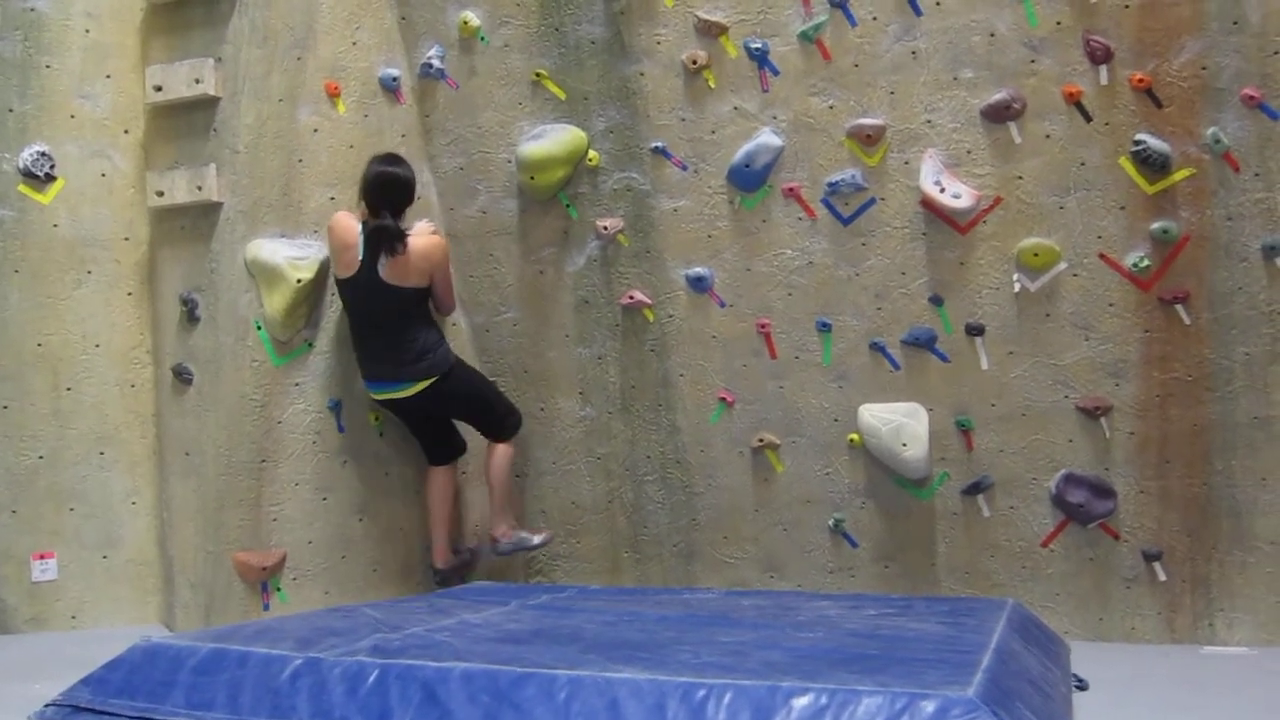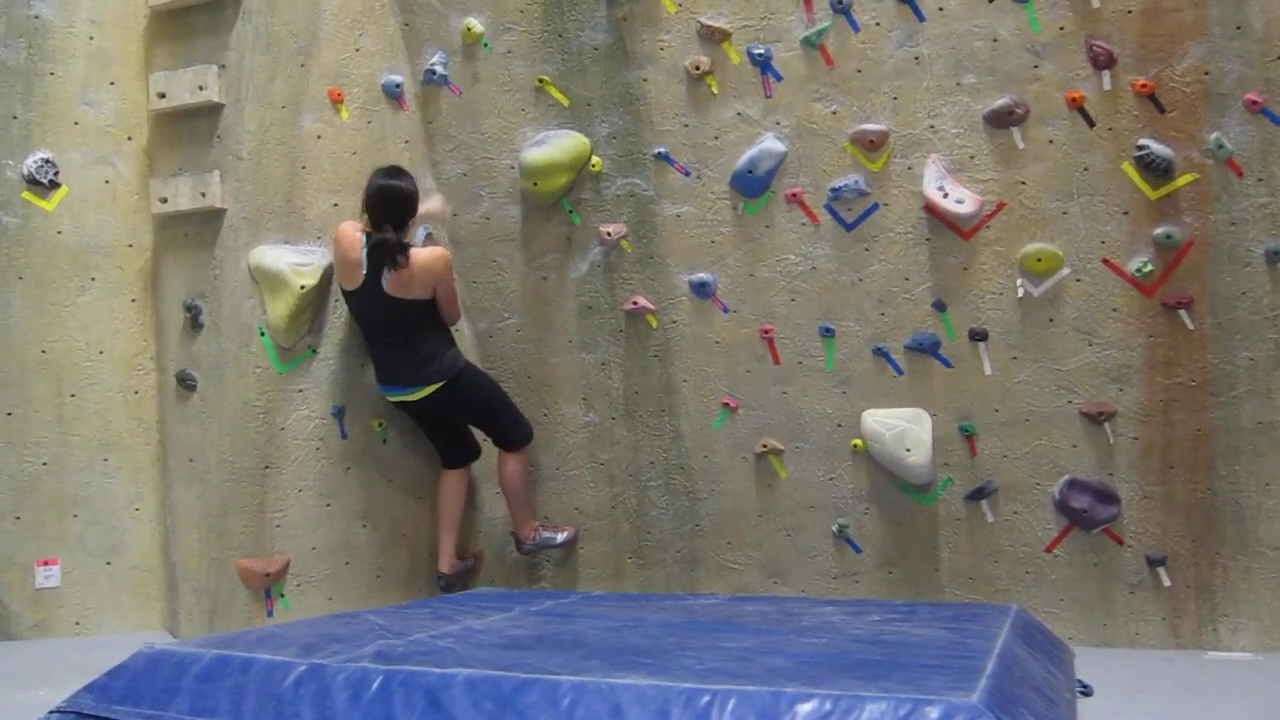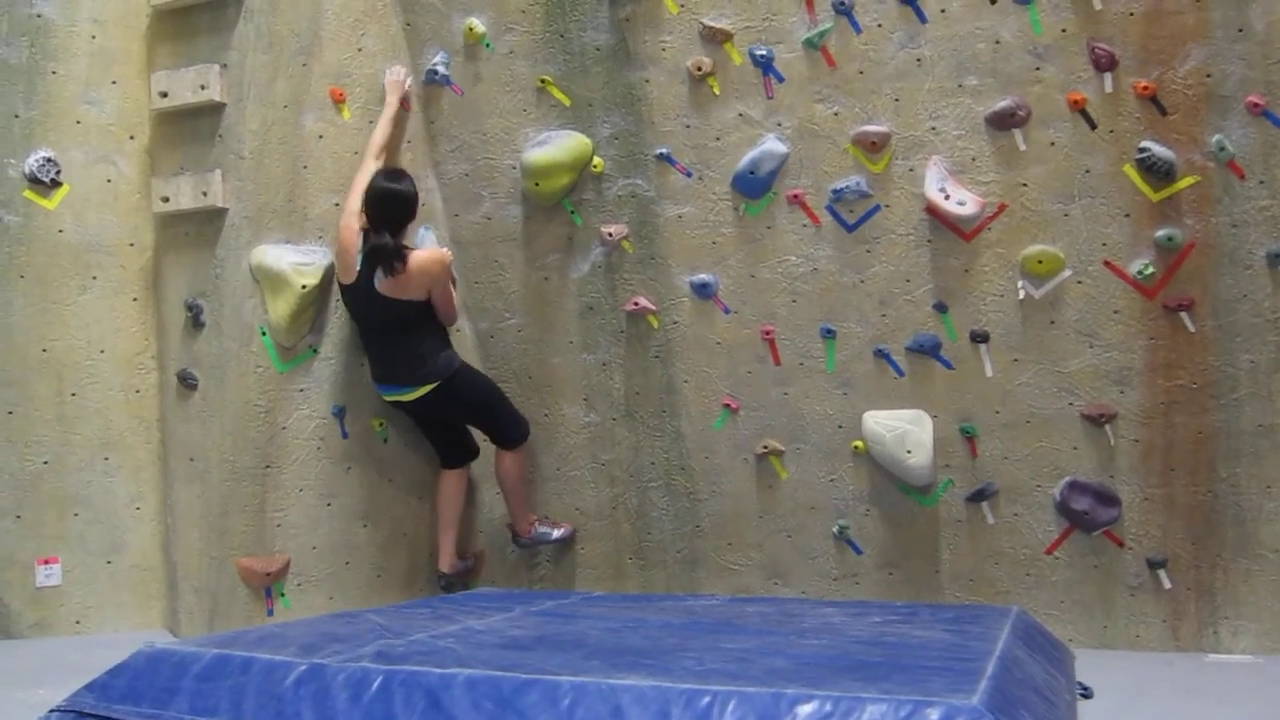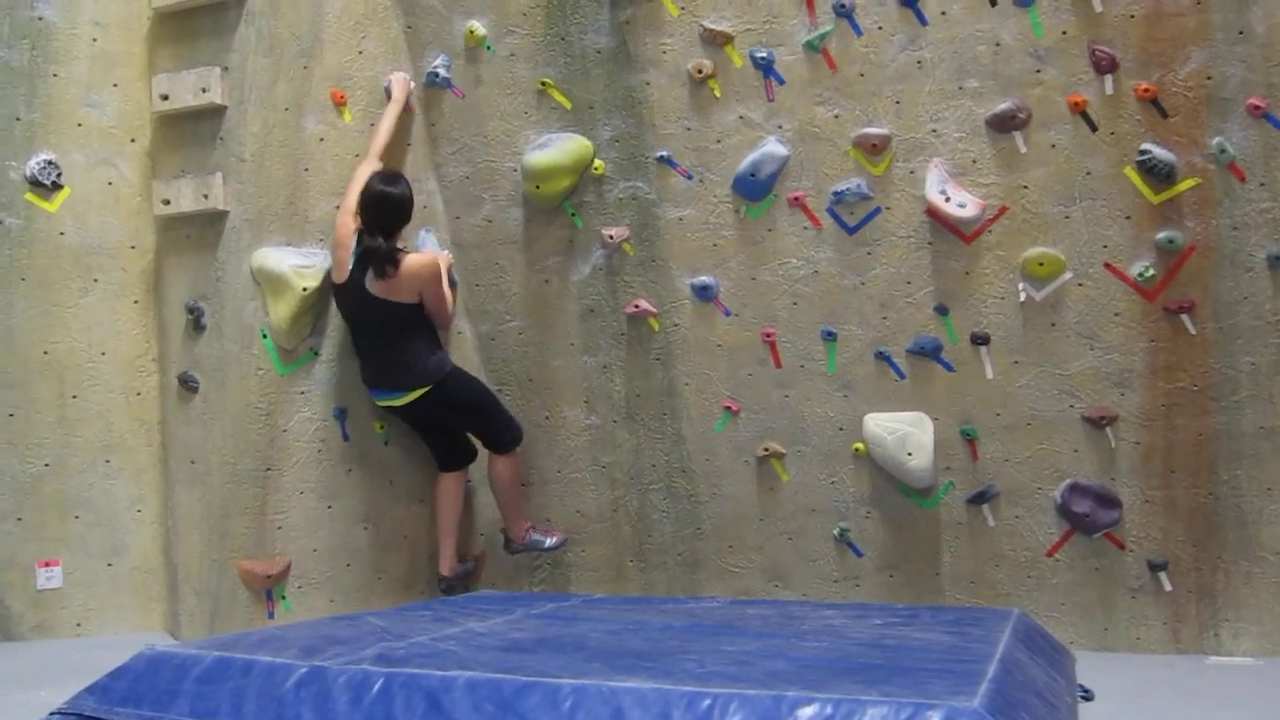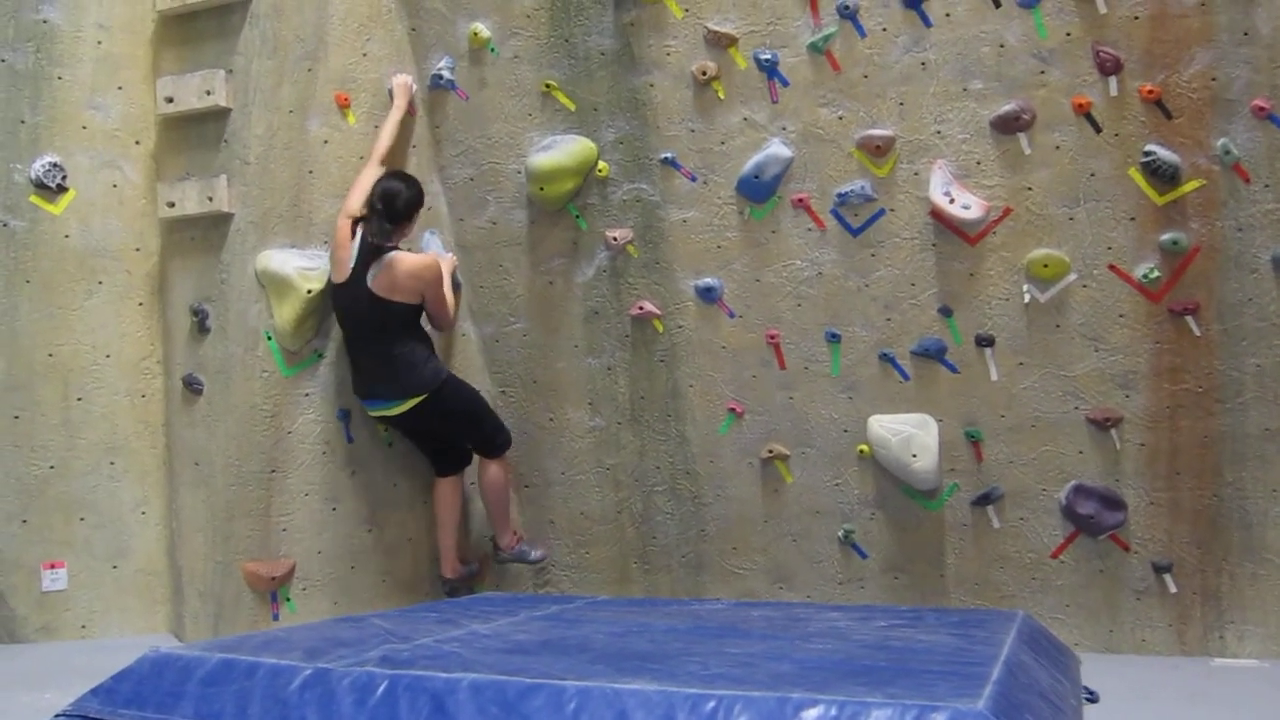
dt=0.3s
person 1, frame 1
left shoulder: (340, 230)
right shoulder: (431, 247)
right elbow: (446, 307)
left hip: (379, 383)
right hip: (429, 374)
left knee: (442, 453)
right knee: (505, 425)
left ankle: (444, 560)
right ankle: (501, 531)
person 1, frame 2
left shoulder: (346, 239)
right shoulder: (430, 261)
right elbow: (452, 315)
left wrist: (418, 211)
left hip: (394, 387)
right hip: (440, 379)
left knee: (456, 456)
right knee: (515, 436)
left ankle: (447, 566)
right ankle: (526, 533)
person 1, frame 3
left shoulder: (347, 241)
right shoulder: (427, 263)
left elbow: (372, 161)
right elbow: (449, 317)
left wrist: (393, 100)
left hip: (392, 387)
right hip: (438, 379)
left knee: (455, 456)
right knee: (513, 435)
left ankle: (448, 565)
right ankle: (524, 528)
person 1, frame 4
left shoulder: (344, 241)
right shoulder: (418, 268)
left elbow: (372, 159)
right elbow: (444, 319)
left wrist: (397, 100)
right wrist: (443, 269)
left hip: (384, 389)
right hip: (428, 382)
left knee: (453, 458)
right knee: (504, 438)
left ankle: (449, 567)
right ankle: (518, 532)
person 1, frame 5
left shoulder: (344, 240)
right shoulder: (419, 267)
left elbow: (375, 162)
right elbow: (444, 322)
left wrist: (399, 103)
right wrist: (446, 272)
left hip: (375, 397)
right hip: (421, 390)
left knee: (449, 462)
right knee: (494, 446)
left ankle: (452, 570)
right ankle: (506, 542)
